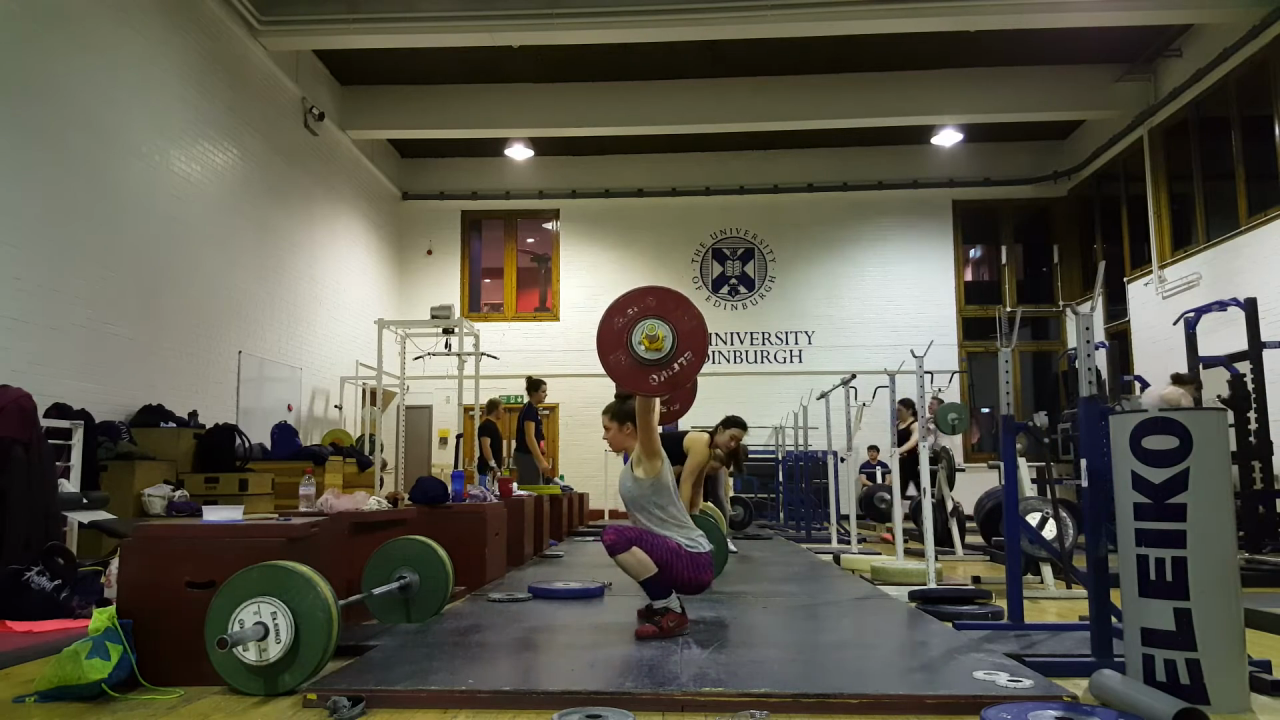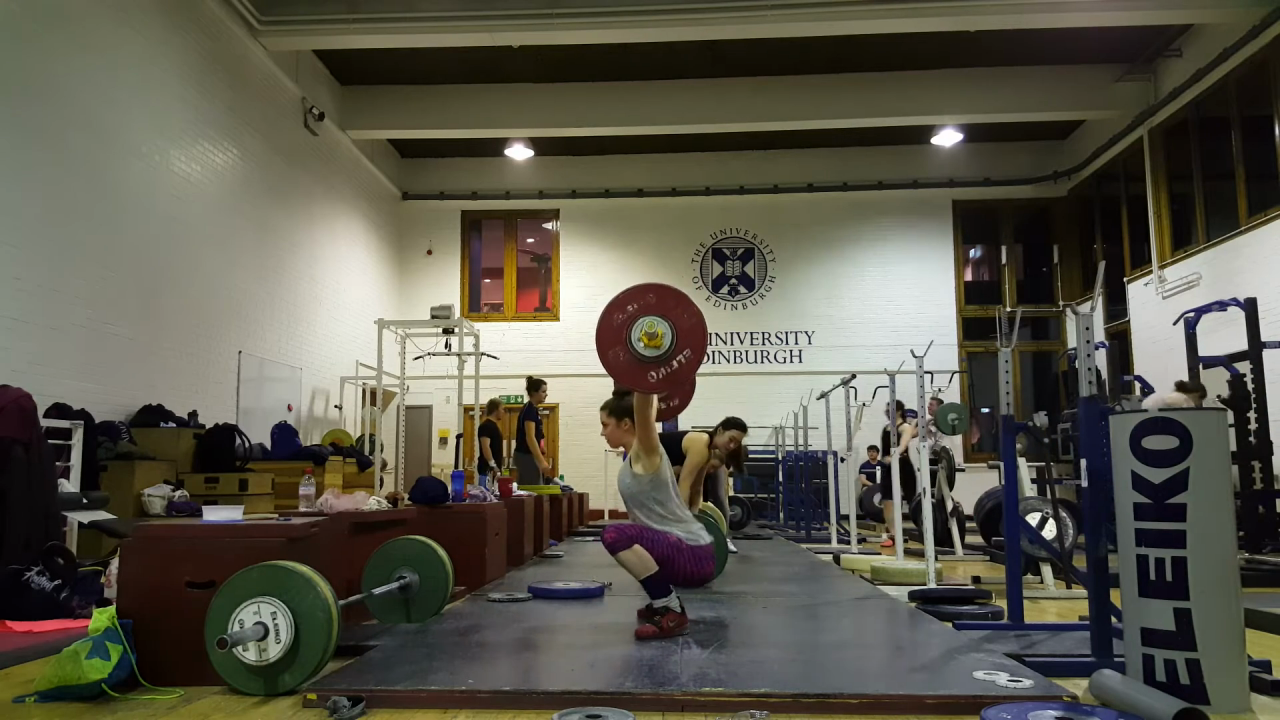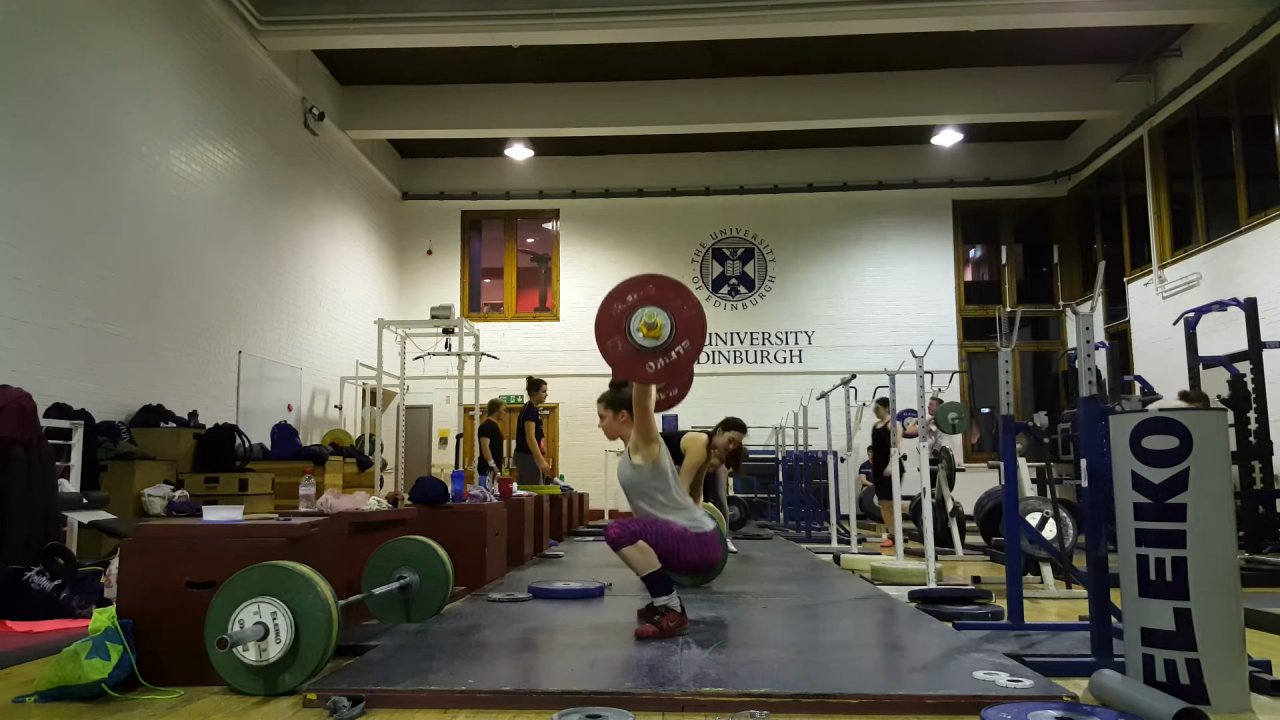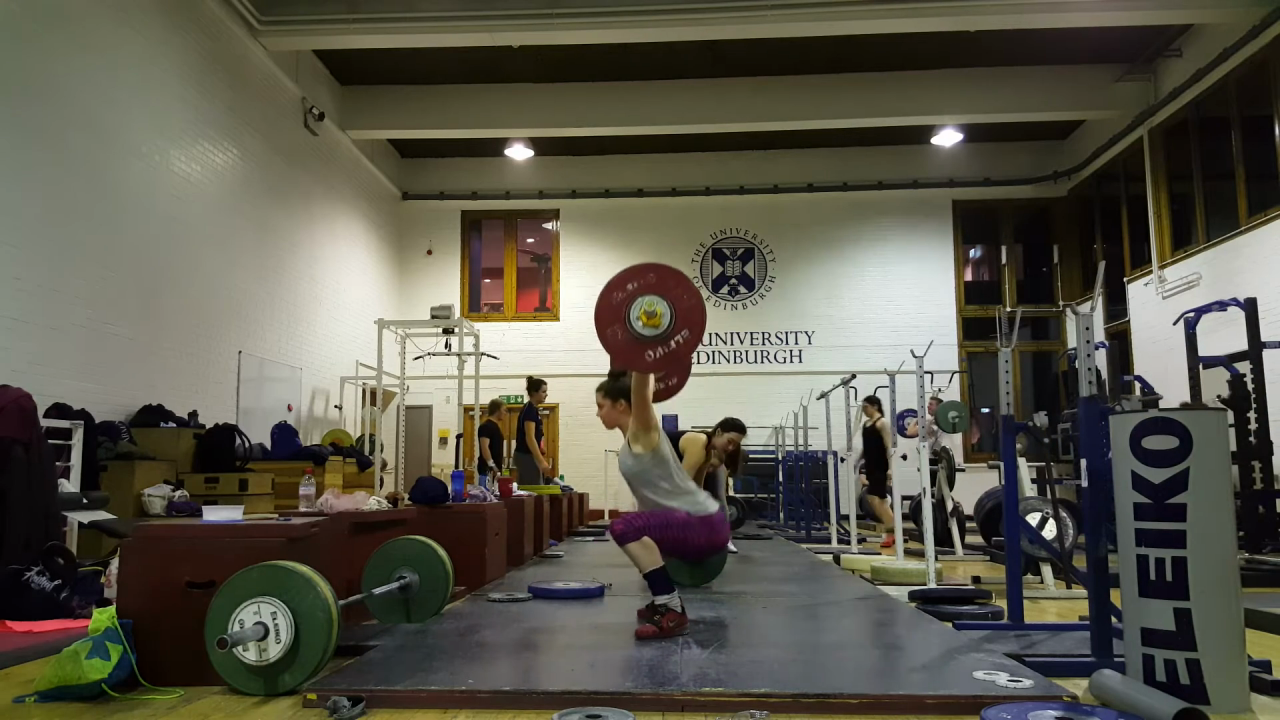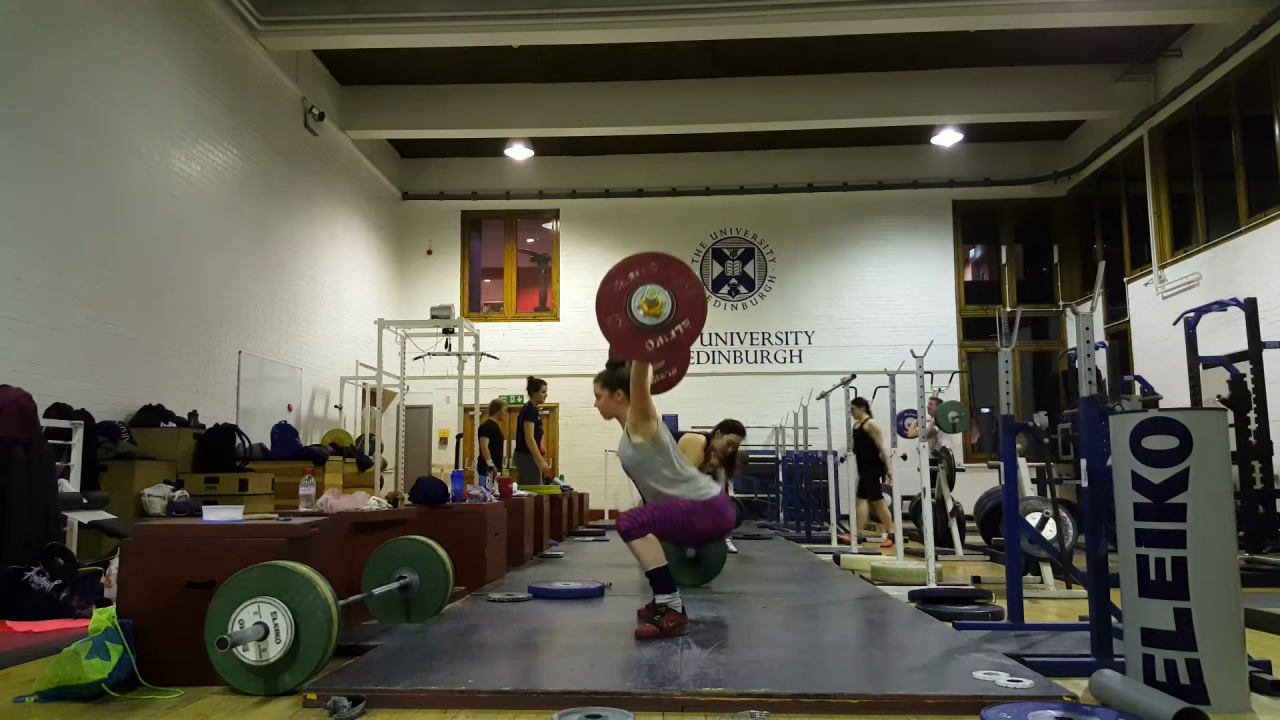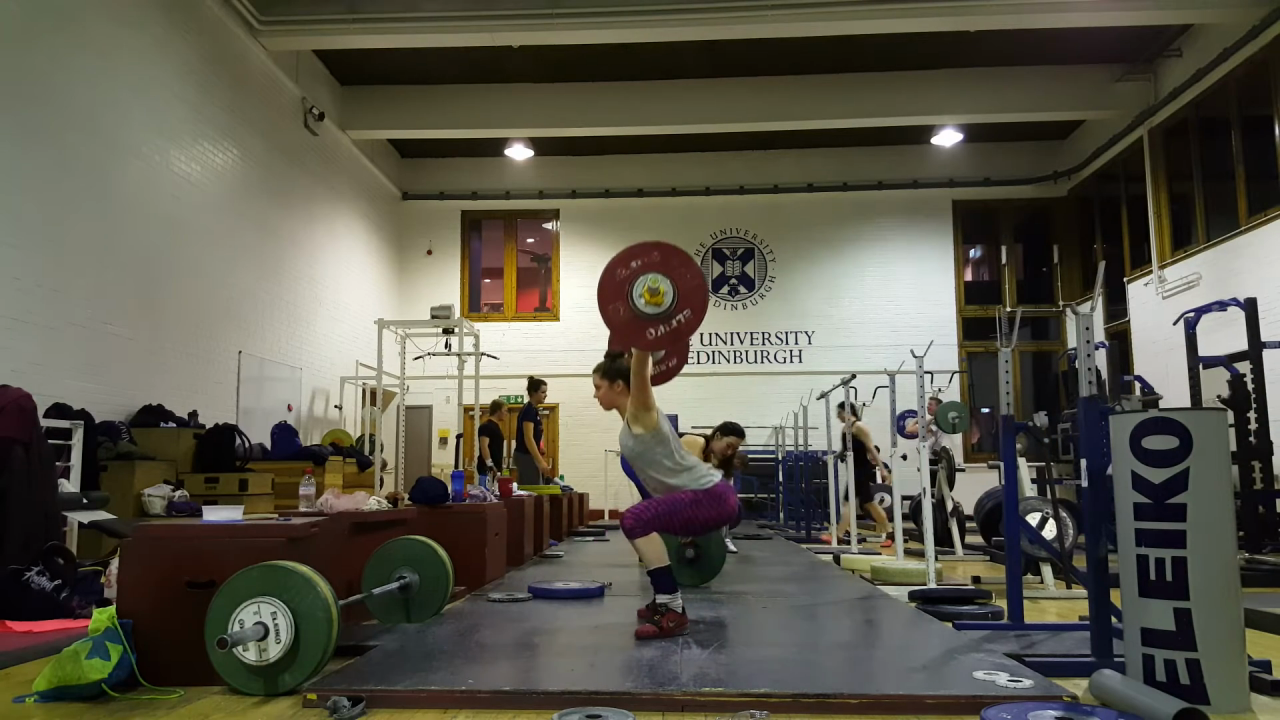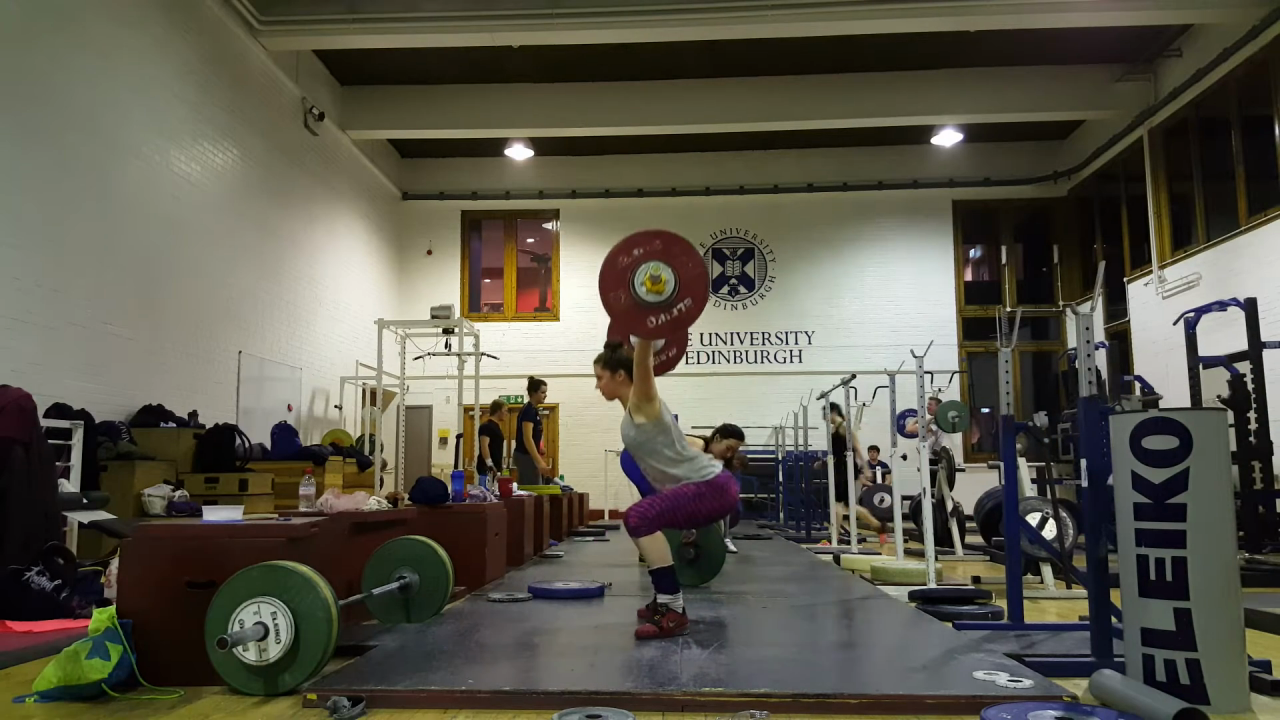
dt=0.1s
person 1, frame 1
left shoulder: (646, 457)
right shoulder: (639, 457)
left elbow: (645, 414)
right elbow: (651, 415)
left hip: (691, 562)
right hip: (686, 556)
left knee: (615, 537)
right knee: (622, 539)
left ankle: (671, 613)
right ankle: (666, 602)
person 1, frame 2
left shoulder: (645, 453)
right shoulder: (638, 455)
left elbow: (642, 410)
right elbow: (649, 411)
left hip: (693, 556)
right hip: (685, 551)
left knee: (616, 535)
right knee: (623, 538)
left ankle: (671, 612)
right ankle: (665, 601)
person 1, frame 3
left shoulder: (642, 443)
right shoulder: (635, 445)
left elbow: (643, 404)
right elbow: (648, 401)
left hip: (699, 544)
right hip: (692, 540)
left knee: (619, 532)
right knee: (628, 535)
left ankle: (671, 612)
right ankle: (666, 601)
person 1, frame 4
left shoulder: (642, 432)
right shoulder: (634, 435)
left elbow: (641, 391)
right elbow: (646, 390)
left hip: (705, 527)
right hip: (696, 526)
left knee: (625, 528)
right knee: (635, 532)
left ankle: (672, 612)
right ankle: (666, 600)
person 1, frame 5
left shoulder: (639, 421)
right shoulder: (632, 425)
left elbow: (639, 381)
right elbow: (643, 375)
left hip: (709, 509)
right hip: (703, 507)
left knee: (631, 523)
right knee: (638, 527)
left ankle: (673, 612)
right ankle: (667, 600)
person 1, frame 6
left shoulder: (640, 412)
right shoulder: (632, 416)
left elbow: (639, 371)
right elbow: (643, 366)
left hip: (712, 497)
right hip: (705, 497)
left knee: (635, 521)
right knee: (642, 524)
left ankle: (673, 612)
right ankle: (667, 599)
person 1, frame 7
left shoulder: (642, 401)
right shoulder: (633, 404)
left elbow: (643, 358)
right elbow: (641, 359)
left hip: (713, 487)
right hip: (705, 484)
left knee: (639, 518)
right knee: (645, 519)
left ankle: (673, 612)
right ankle: (667, 600)
